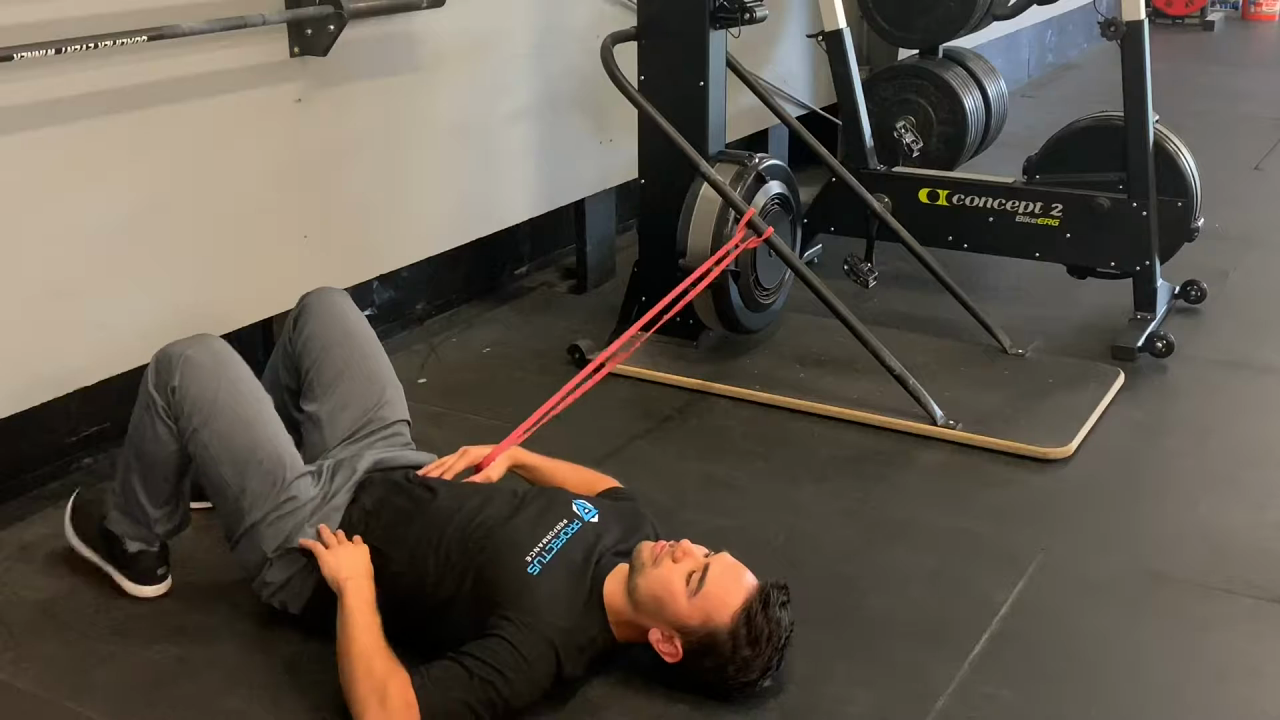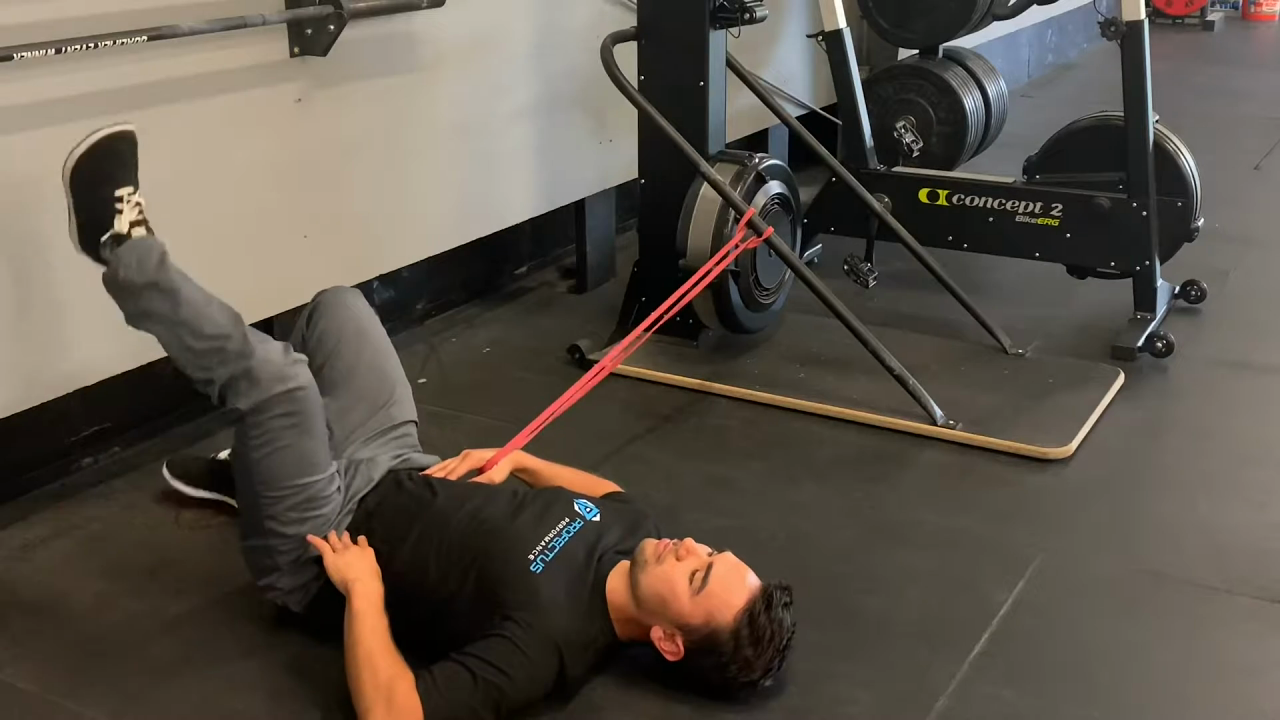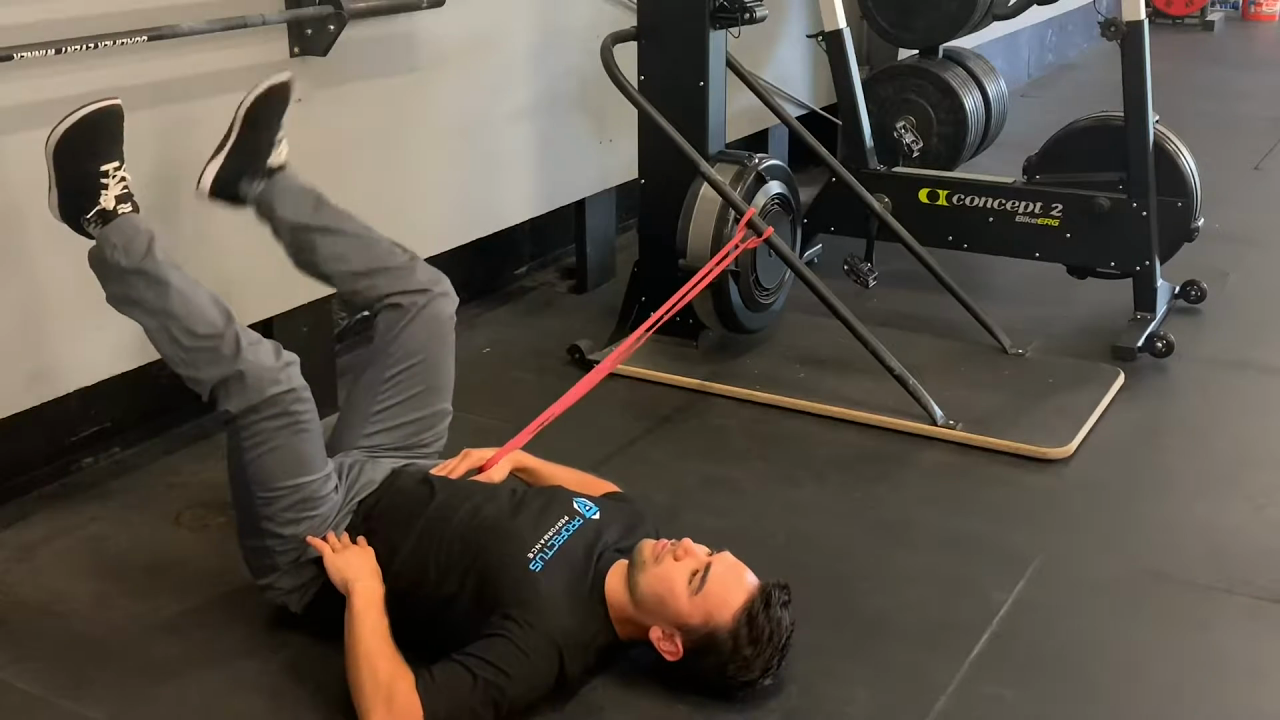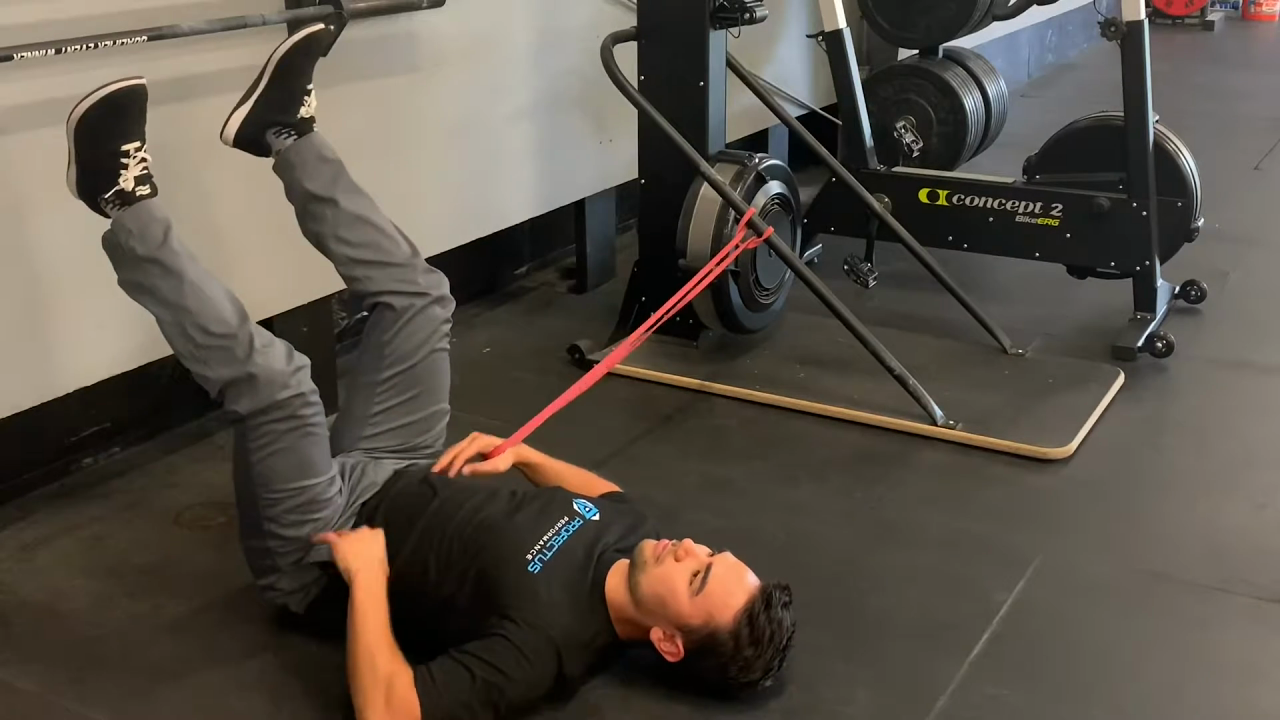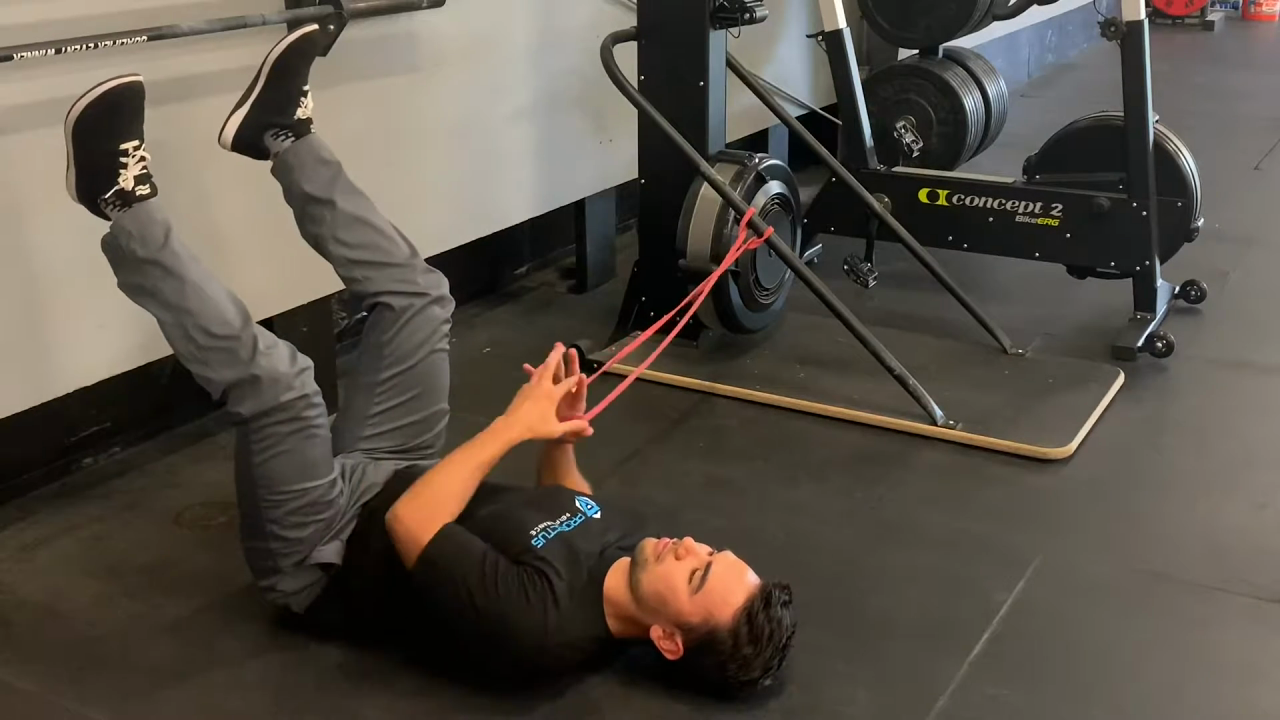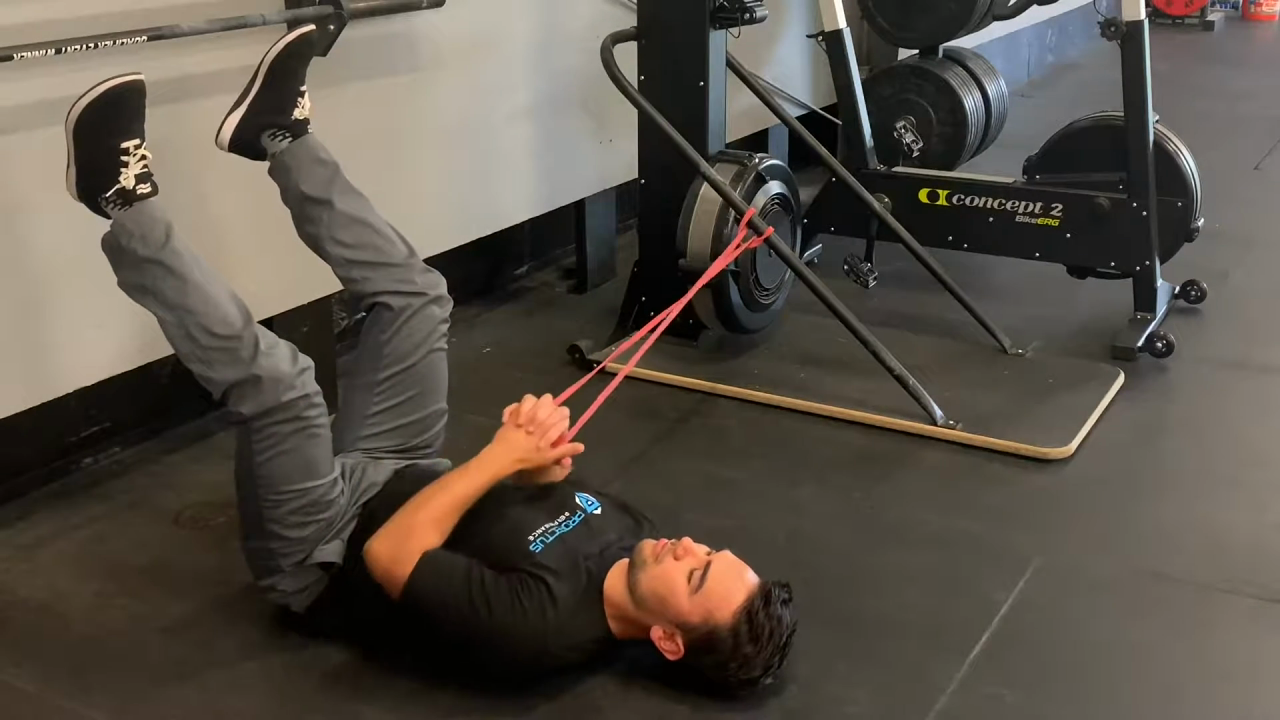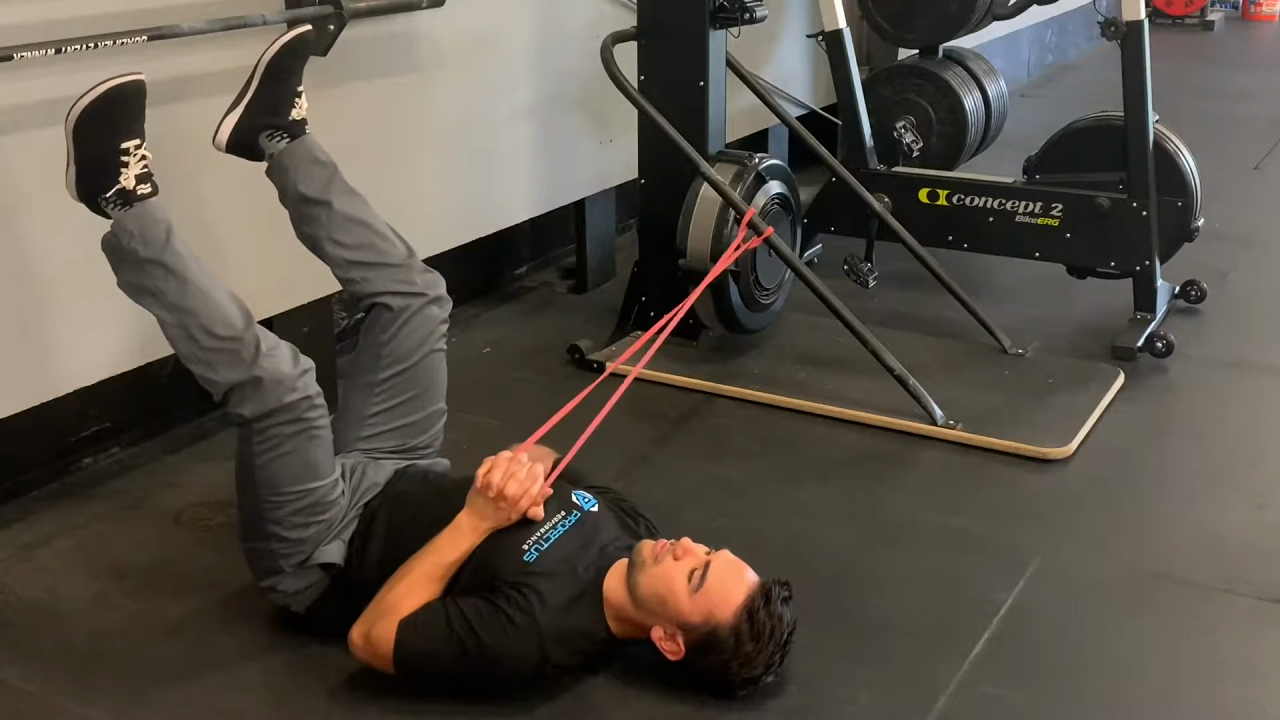
dt=0.5s
person 1, frame 1
left shoulder: (544, 638)
right shoulder: (629, 533)
right elbow: (599, 483)
left wrist: (354, 586)
right wrist: (511, 457)
left hip: (311, 540)
right hip: (390, 472)
left knee: (188, 367)
right knee: (322, 309)
left ankle: (134, 541)
right ankle: (276, 433)
person 1, frame 2
left shoulder: (550, 639)
right shoulder: (630, 535)
right elbow: (598, 490)
left wrist: (362, 588)
right wrist: (515, 461)
left hip: (322, 549)
right hip: (394, 478)
left knee: (271, 372)
right knee: (334, 308)
left ankle: (124, 246)
right ankle: (244, 470)
person 1, frame 3
left shoulder: (550, 638)
right shoulder: (630, 535)
right elbow: (603, 489)
left wrist: (365, 589)
right wrist: (521, 462)
left hip: (319, 545)
right hip: (393, 481)
left knee: (262, 375)
right knee: (423, 296)
left ankle: (110, 222)
right ankle: (259, 178)
person 1, frame 4
left shoulder: (550, 640)
right shoulder: (628, 538)
right elbow: (599, 488)
left wrist: (366, 569)
right wrist: (522, 453)
left hip: (319, 551)
right hip: (389, 480)
left knee: (271, 376)
right knee: (416, 294)
left ankle: (128, 205)
right ankle: (285, 133)
person 1, frame 5
left shoulder: (543, 625)
right shoulder: (624, 542)
left elbow: (408, 526)
left wrist: (513, 426)
right wrist: (559, 436)
left hip: (321, 555)
right hip: (382, 476)
left knee: (273, 374)
right knee: (416, 295)
left ankle: (126, 204)
right ankle: (283, 136)
person 1, frame 6
left shoulder: (544, 628)
right shoulder: (625, 532)
left elbow: (386, 560)
right elbow: (552, 479)
left wrist: (500, 457)
right wrist: (536, 443)
left hip: (322, 550)
right hip: (391, 477)
left knee: (273, 375)
right knee: (414, 293)
left ankle: (128, 204)
right ankle: (278, 135)
person 1, frame 7
left shoulder: (543, 633)
right shoulder: (623, 528)
left elbow: (373, 639)
right elbow: (544, 460)
left wrist: (475, 521)
right wrist: (518, 468)
left hip: (319, 553)
right hip: (393, 477)
left knee: (275, 377)
right knee: (413, 294)
left ankle: (128, 203)
right ankle: (278, 137)
